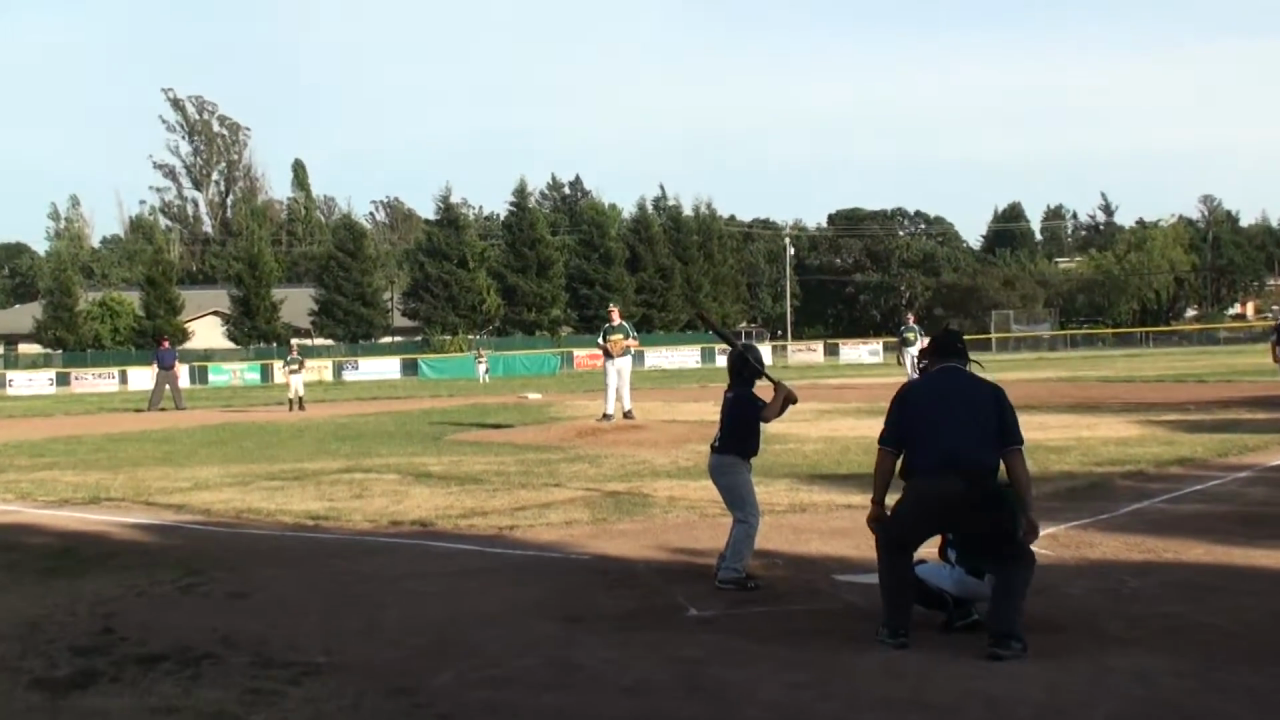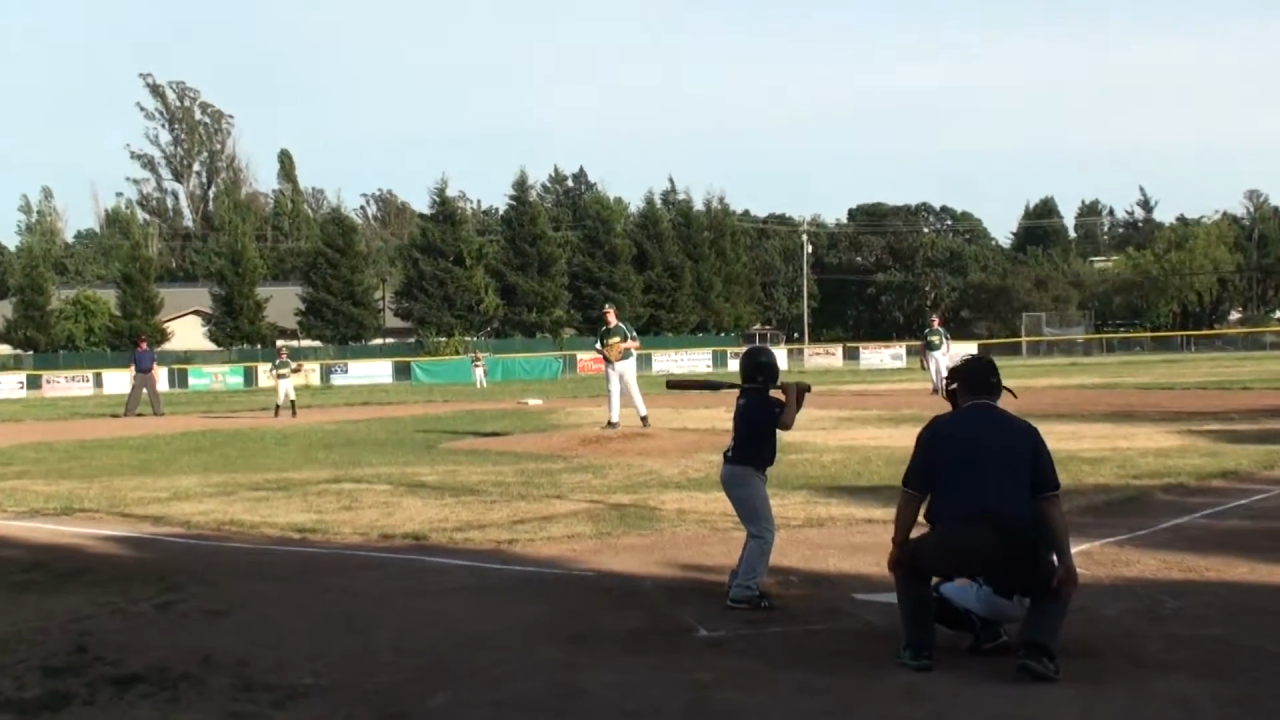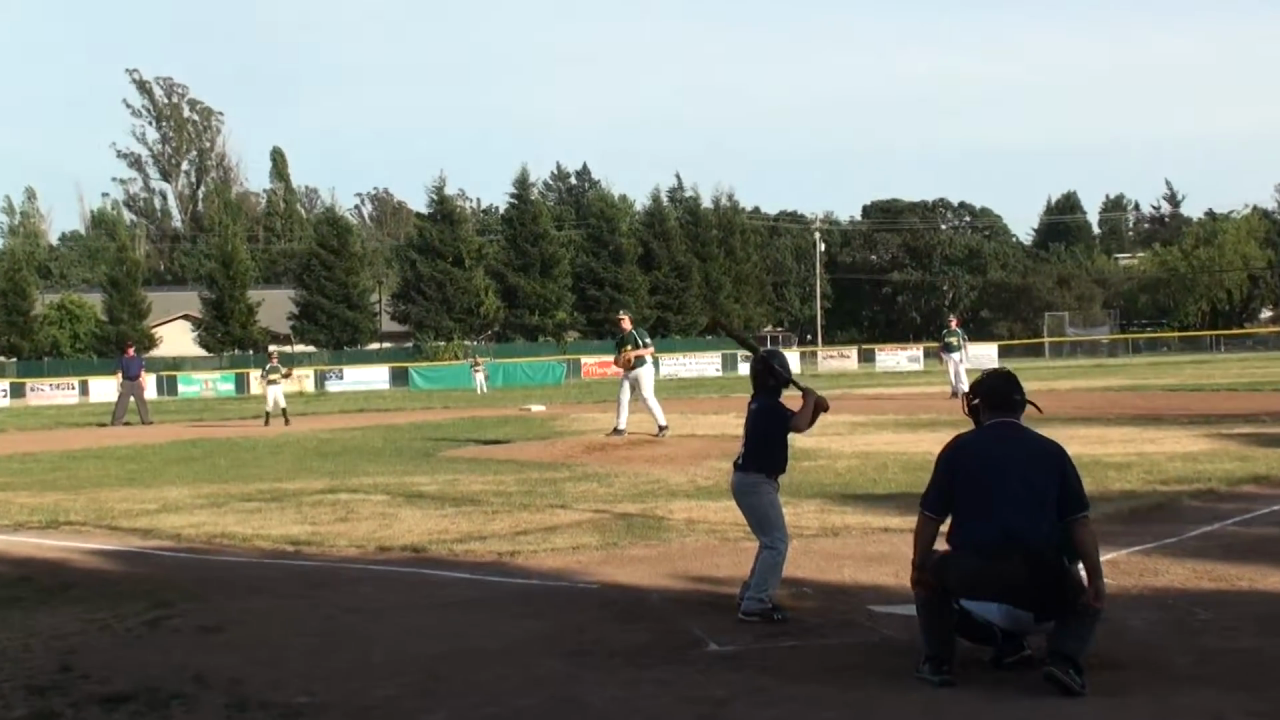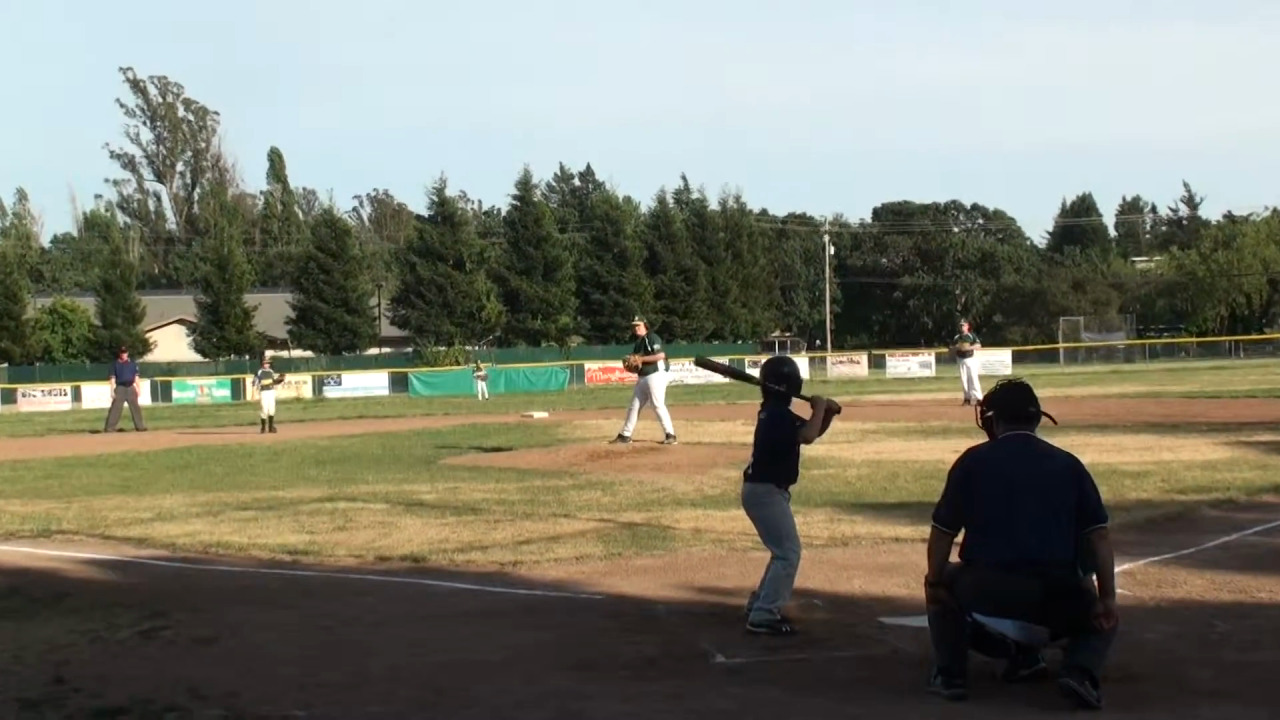
dt=0.4s
person 1, frame 1
left shoulder: (911, 392)
right shoulder: (991, 392)
left elbow: (887, 454)
right elbow: (1014, 456)
left wrist: (877, 504)
right wrist: (1027, 511)
left hip: (923, 492)
right hip: (977, 493)
left knee: (892, 544)
right knee: (1017, 557)
left ankle: (895, 628)
right ankle: (1004, 636)
person 1, frame 2
left shoulder: (938, 429)
right shoulder: (1024, 431)
left elbow: (911, 495)
right elbow: (1050, 501)
left wrist: (899, 546)
right wrist: (1065, 561)
left hip: (950, 543)
right hip: (1010, 545)
left knee: (909, 563)
right knee: (1055, 586)
left ankle: (918, 648)
right ankle: (1037, 650)
person 1, frame 3
left shoulder: (959, 448)
right shoulder: (1050, 450)
left elbow: (930, 517)
right elbow: (1079, 522)
left wrist: (919, 568)
right wrist: (1095, 581)
left hip: (972, 572)
right hip: (1037, 574)
left knee: (930, 573)
right knee: (1084, 603)
left ankle: (938, 661)
right ankle: (1064, 659)
person 1, frame 4
left shoulder: (972, 461)
right shoulder: (1067, 463)
left elbow: (942, 532)
right elbow: (1098, 535)
left wrist: (934, 584)
right wrist: (1106, 598)
left hip: (987, 588)
right hip: (1054, 591)
left knee: (943, 584)
right knee: (1101, 619)
left ankle: (950, 674)
right ankle: (1080, 672)
person 2, frame 1
left shoulder: (737, 393)
right shoulder: (742, 395)
left elbow: (772, 412)
right elbow: (767, 416)
left wrist: (785, 400)
right wrist: (780, 393)
left hip: (728, 460)
right hip: (729, 462)
left knee: (744, 515)
right knee: (749, 517)
left ankle: (727, 566)
right ankle: (730, 574)
person 2, frame 2
left shoulder: (751, 398)
right shoulder: (758, 401)
left elbow: (788, 411)
right elbow: (786, 422)
left wrist: (797, 393)
right wrist: (791, 393)
left hip: (741, 470)
right hip: (744, 473)
left knee: (758, 530)
right knee: (764, 532)
left ankle: (739, 583)
right ankle: (743, 592)
person 2, frame 3
left shoulder: (763, 404)
right shoulder: (768, 406)
left elbow: (802, 424)
right elbow: (798, 424)
left wrist: (816, 407)
right wrist: (809, 399)
left hip: (753, 479)
right hip: (755, 481)
left knee: (771, 540)
right knee: (776, 542)
left ankle: (751, 595)
right ankle: (755, 605)
person 2, frame 4
left shoulder: (775, 413)
right shoulder: (777, 415)
left elbow: (812, 432)
right elbow: (807, 436)
left wrist: (827, 412)
right wrist: (819, 408)
left hip: (764, 489)
right hip: (765, 492)
left knee: (783, 551)
right knee: (788, 553)
left ankle: (760, 606)
right ankle: (763, 616)
